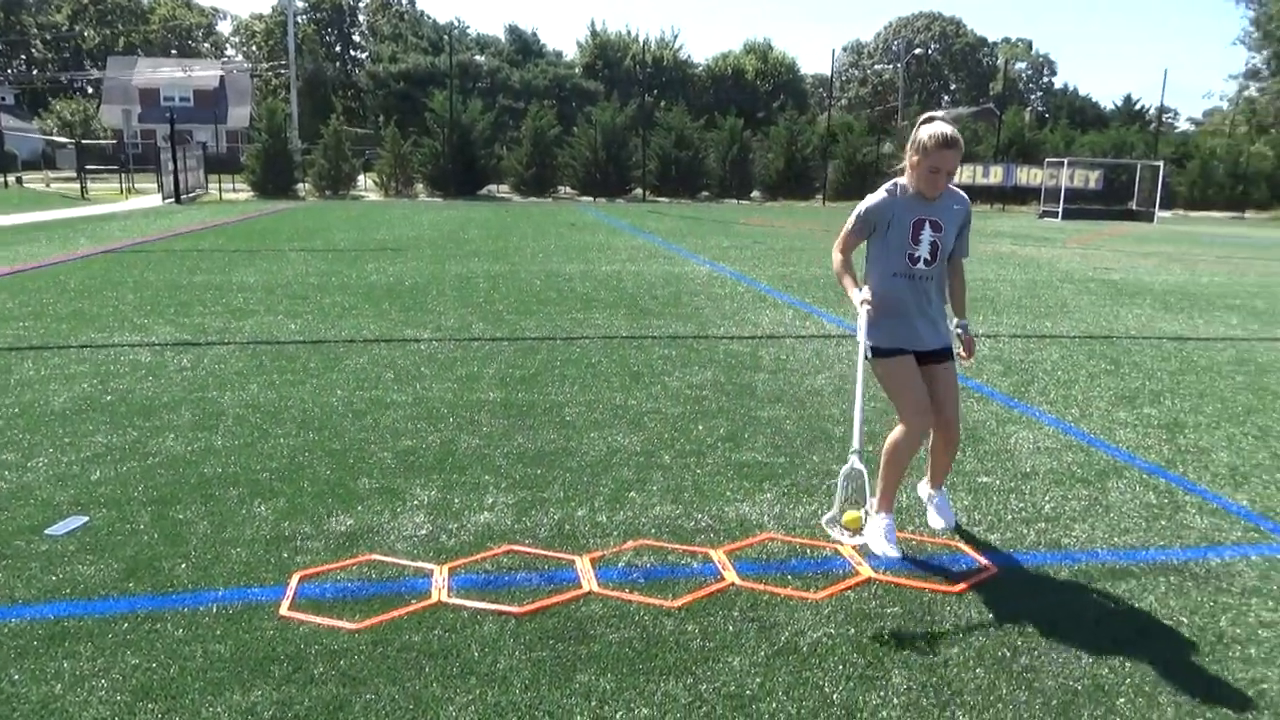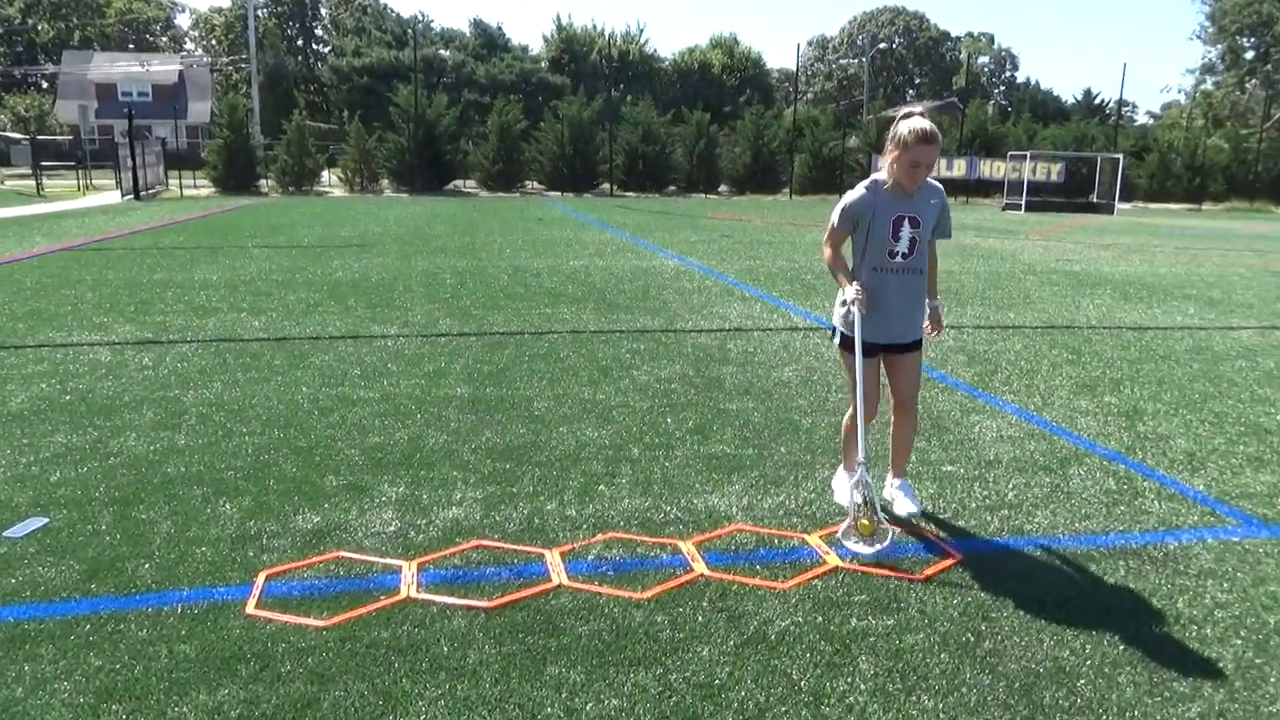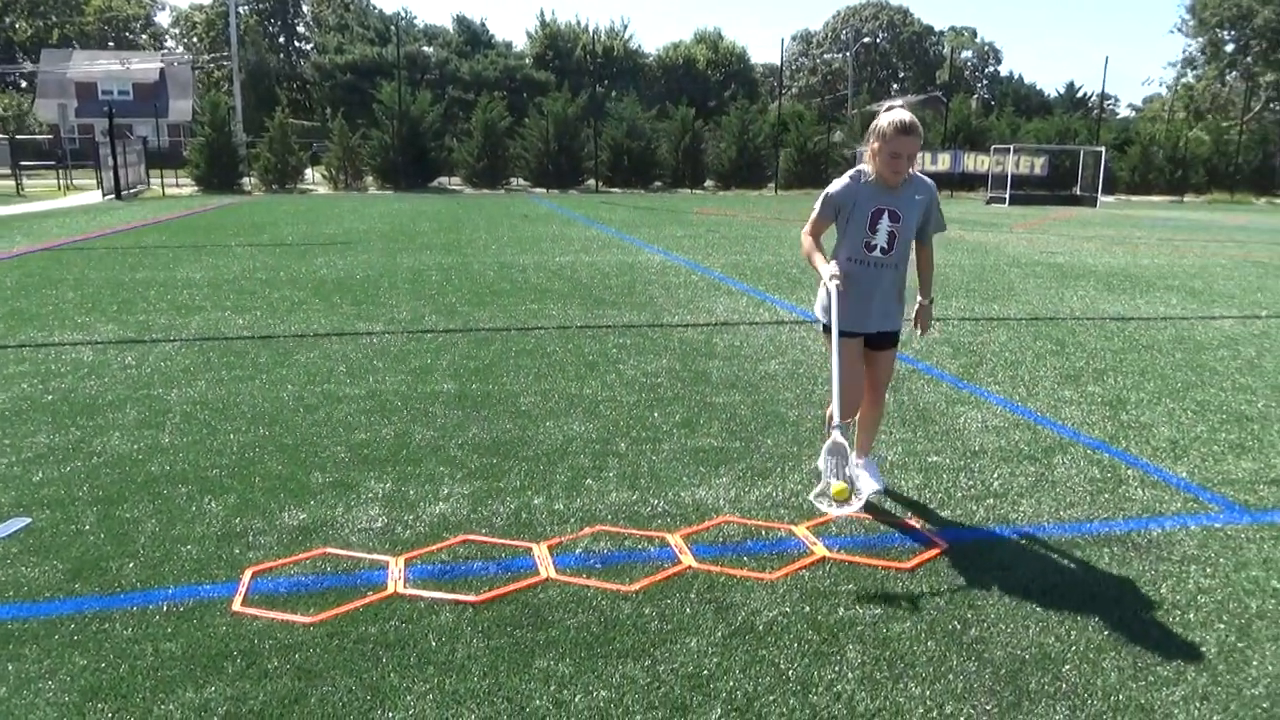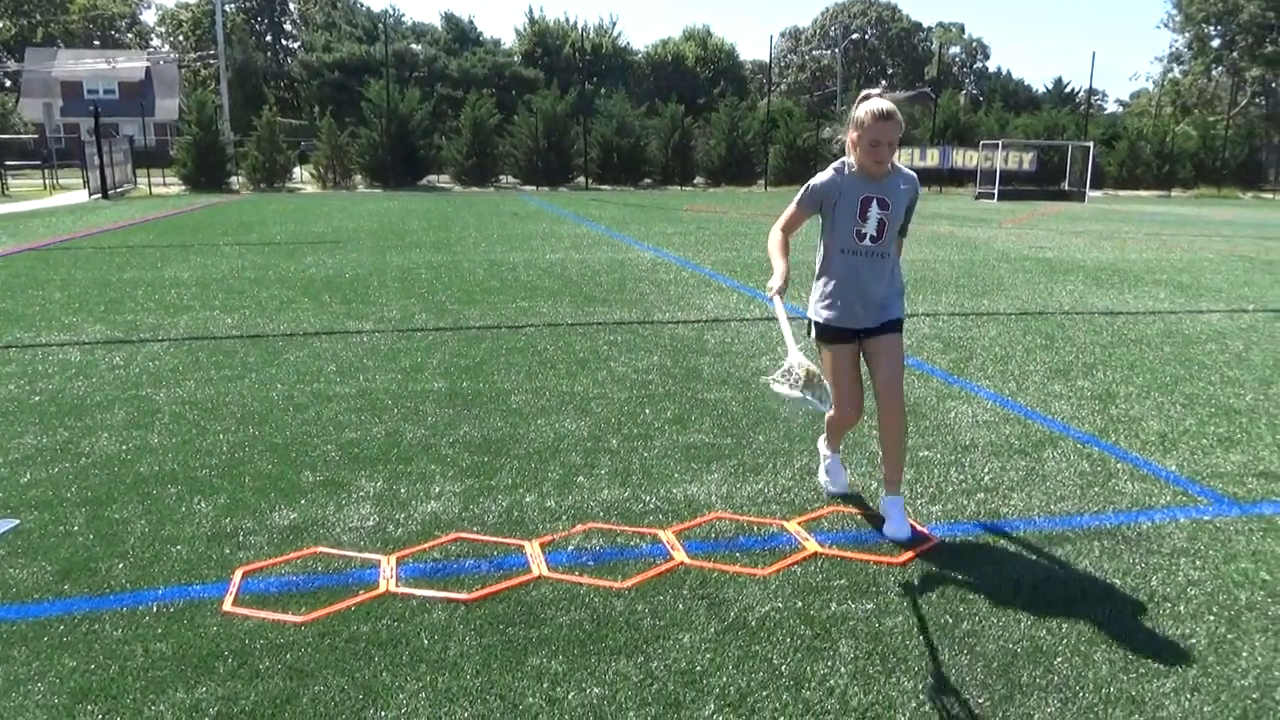
dt=0.3s
person 1, frame 1
left shoulder: (959, 205)
right shoulder: (882, 203)
right elbow: (841, 250)
left wrist: (962, 324)
right wrist: (855, 291)
left hip: (933, 330)
right hip: (886, 330)
left knee: (948, 425)
right knee: (917, 422)
left ankle: (934, 488)
right ankle: (880, 513)
person 1, frame 2
left shoulder: (936, 197)
right shoulder: (862, 199)
right elbow: (830, 247)
left wrist: (933, 301)
right wrist: (847, 286)
left hip: (907, 323)
right hip: (861, 321)
left knee: (908, 408)
right knee: (865, 408)
left ankle: (898, 478)
right ankle: (847, 473)
person 1, frame 3
left shoulder: (924, 192)
right shoulder: (845, 190)
right elbow: (809, 235)
left wrist: (926, 299)
right wrist: (824, 266)
left hip: (886, 313)
right hip: (843, 310)
left knee: (875, 395)
right knee: (849, 399)
left ankle: (862, 458)
person 1, frame 4
left shoulder: (907, 182)
right shoulder: (829, 183)
right elbow: (781, 229)
right wrist: (780, 274)
left hip: (884, 309)
right hip: (836, 310)
left knee: (892, 399)
right knee: (848, 407)
left ankle: (892, 497)
right ankle: (828, 445)
